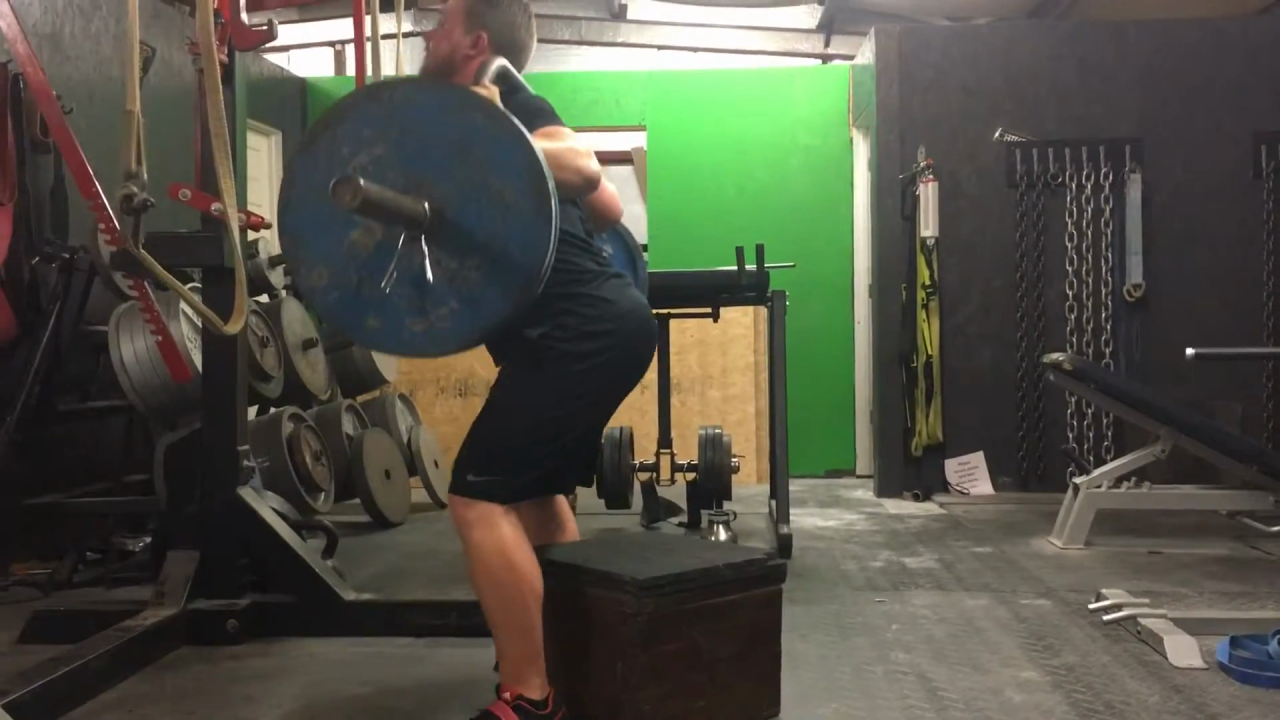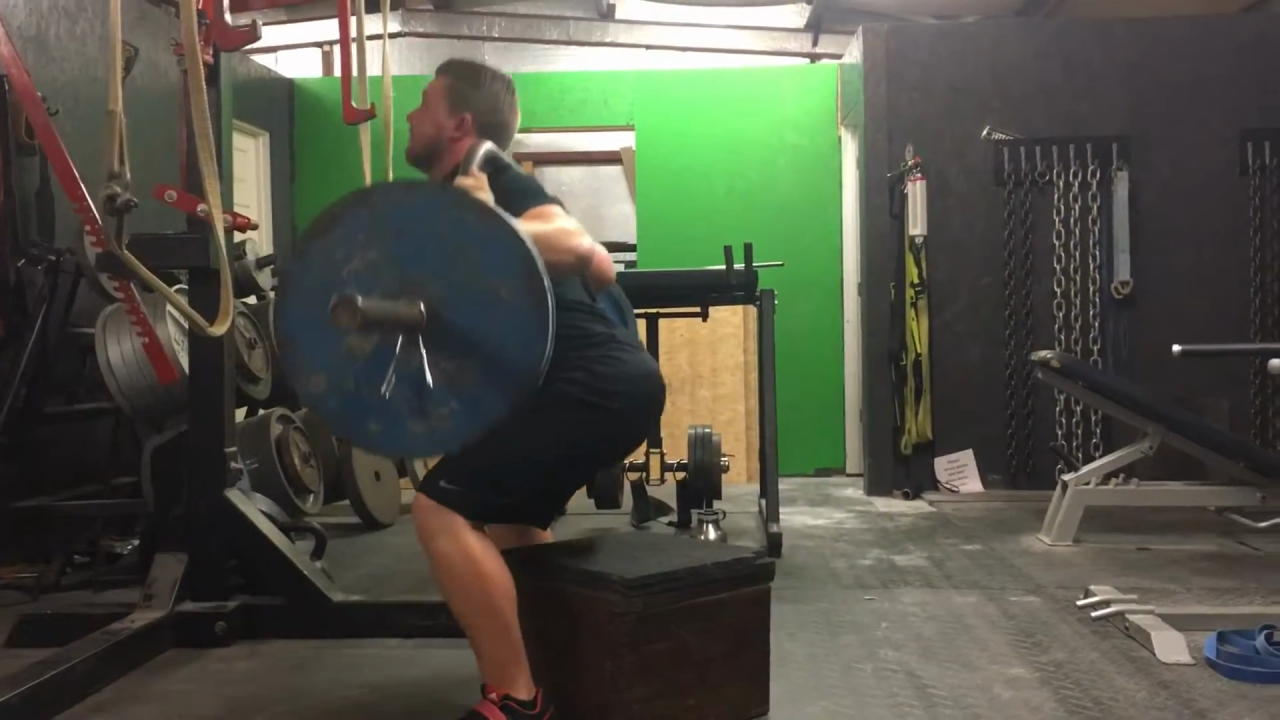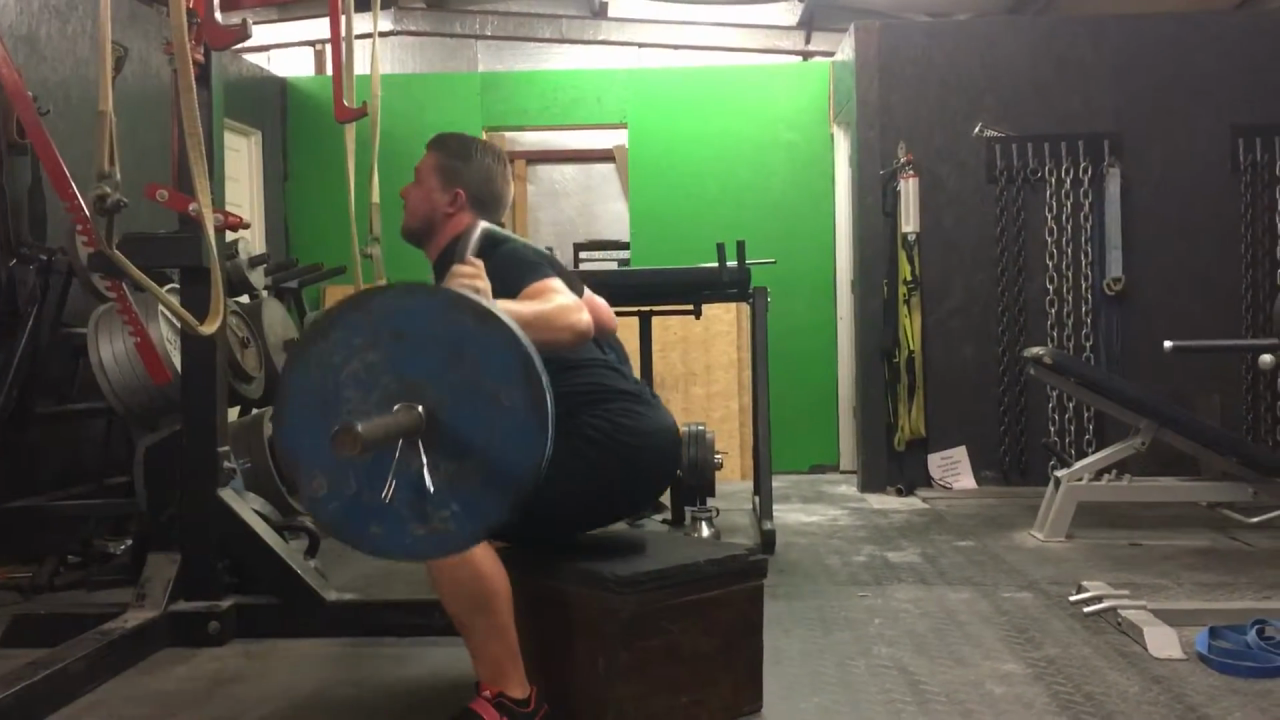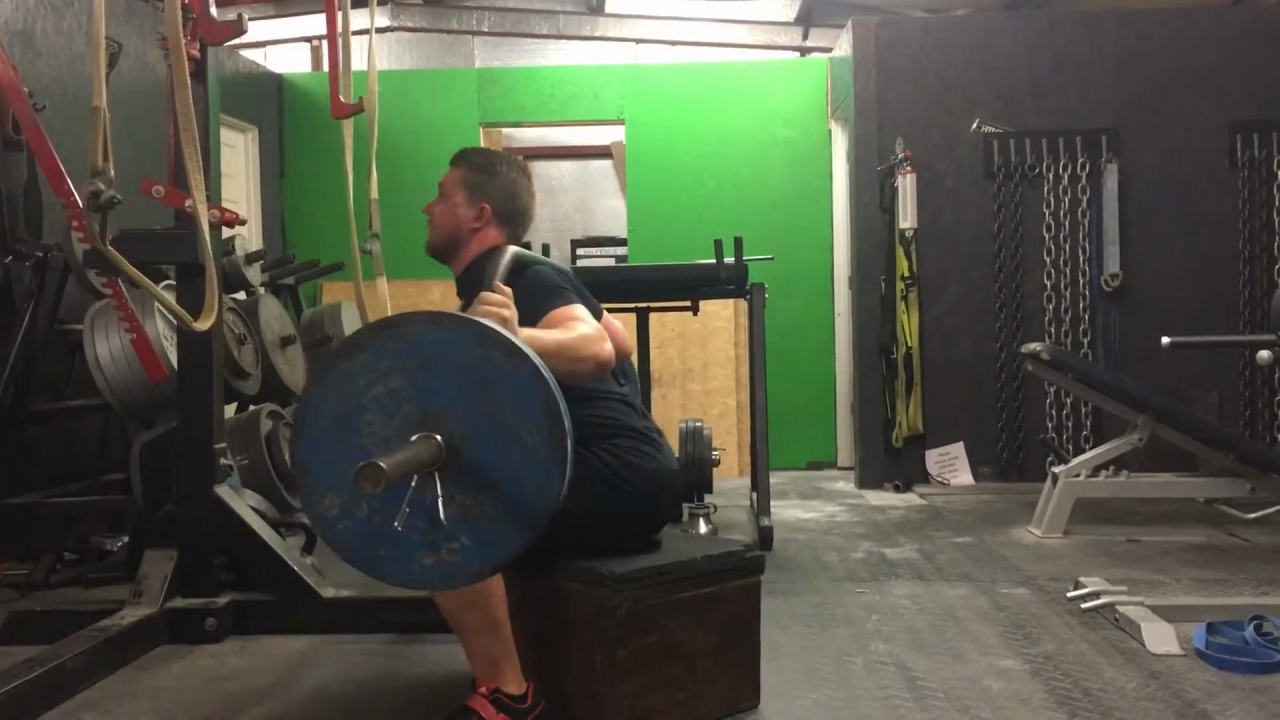
dt=0.4s
person 1, frame 1
left shoulder: (496, 106)
right shoulder: (504, 110)
left elbow: (581, 168)
right elbow: (606, 205)
left hip: (583, 332)
right hip: (603, 323)
left knee: (480, 498)
right knee: (530, 488)
person 1, frame 2
left shoulder: (485, 186)
right shoulder: (488, 191)
left elbow: (572, 243)
right elbow: (600, 266)
left hip: (596, 388)
right hip: (612, 381)
left knee: (443, 507)
right knee: (498, 507)
person 1, frame 3
left shoulder: (487, 260)
right shoulder: (500, 256)
left elbow: (573, 320)
right elbow: (602, 317)
left wrist: (488, 311)
left hip: (619, 442)
right hip: (627, 437)
person 1, frame 4
left shoulder: (513, 279)
right shoulder: (510, 275)
left elbow: (596, 348)
right elbow: (617, 342)
left wrist: (517, 338)
left hip: (621, 478)
right hip: (621, 469)
